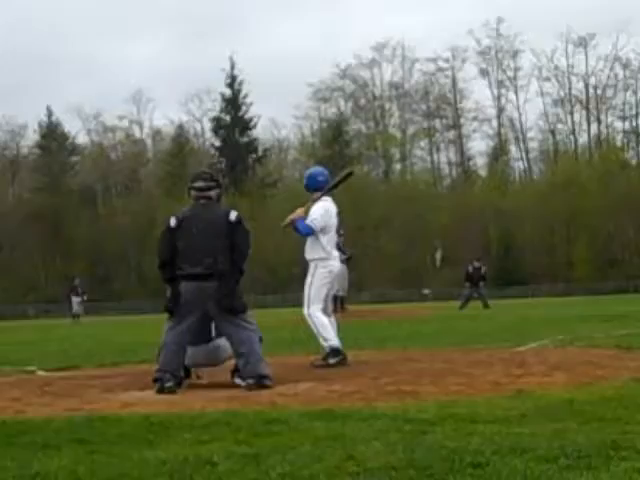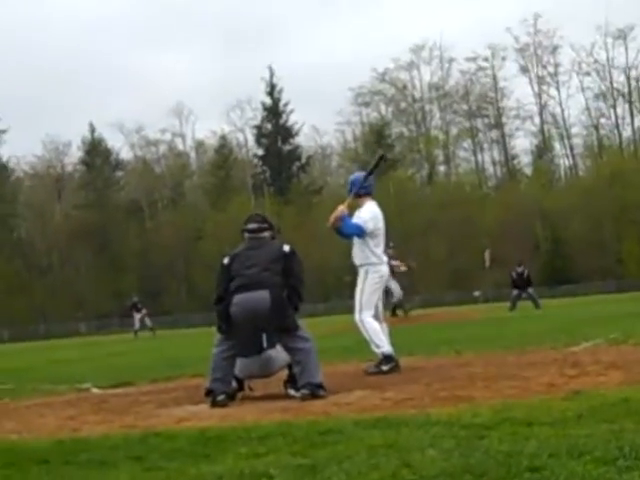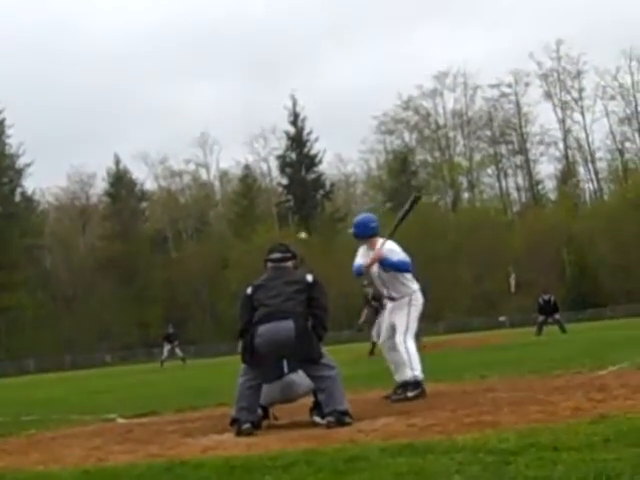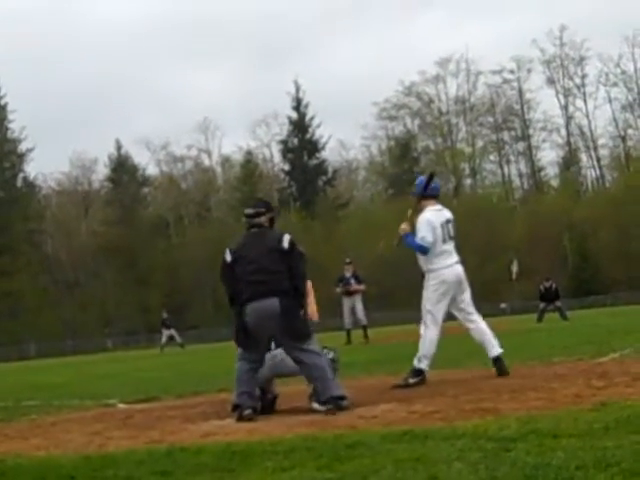
dt=1s
person 1, frame 1
left shoulder: (177, 220)
right shoulder: (230, 217)
left elbow: (165, 256)
right elbow: (240, 253)
left wrist: (173, 284)
right wrist: (232, 281)
left hip: (186, 286)
right hip: (220, 285)
left knee: (176, 331)
right knee: (242, 329)
left ankle: (166, 378)
right ankle: (255, 374)
person 1, frame 2
left shoulder: (232, 256)
right shoulder: (283, 249)
left elbow: (221, 292)
right elbow: (295, 282)
left wrist: (223, 322)
right wrist: (291, 309)
left hip: (238, 303)
right hip: (271, 300)
left knee: (224, 347)
right knee: (299, 341)
left ankle: (219, 392)
right ankle: (311, 386)
person 1, frame 3
left shoulder: (255, 286)
right shoulder: (306, 278)
left elbow: (244, 322)
right elbow: (319, 310)
left wrist: (248, 350)
right wrist: (316, 338)
left hip: (261, 333)
right hip: (294, 329)
left knee: (250, 376)
right knee: (324, 369)
left ankle: (244, 421)
right ankle: (336, 413)
person 1, frame 4
left shoulder: (233, 251)
right shoulder: (284, 240)
left elbow: (230, 287)
right elbow: (299, 276)
left wrist: (241, 312)
right wrist: (300, 305)
left hip: (250, 309)
right hip: (281, 305)
left knee: (248, 358)
right knee: (307, 353)
left ankle: (245, 406)
right ankle: (332, 398)
person 2, frame 1
left shoulder: (321, 206)
right shoulder: (327, 205)
left elbow: (307, 231)
right elbow: (311, 231)
left wrist: (298, 219)
right wrist: (296, 222)
left hip: (322, 264)
right hip: (328, 263)
left knee: (312, 309)
right knee: (324, 310)
left ankle: (335, 351)
right ankle: (334, 351)
person 2, frame 2
left shoulder: (370, 210)
right shoulder: (362, 211)
left elbow: (356, 231)
right elbow: (348, 233)
left wrist: (343, 217)
right wrist: (337, 224)
left hip: (372, 269)
right hip: (373, 269)
left knee: (363, 315)
right knee: (375, 315)
left ankle: (388, 358)
right ankle: (387, 358)
person 2, frame 3
left shoulder: (388, 247)
right shoulder: (364, 250)
left elbow: (406, 266)
right elbow: (356, 271)
left wrist: (383, 260)
right wrist: (368, 264)
left hip: (409, 299)
right hip: (392, 301)
left knee: (403, 339)
right knee: (386, 341)
left ankle: (416, 385)
right ankle: (403, 382)
person 2, frame 4
left shoulder: (426, 217)
right shoulder: (446, 213)
left elbow: (423, 248)
left wrist: (407, 235)
right wrist: (411, 233)
left hip: (439, 275)
right hip: (456, 270)
left knee: (430, 323)
right knee: (471, 316)
left ankle: (419, 371)
right ankle: (498, 359)
